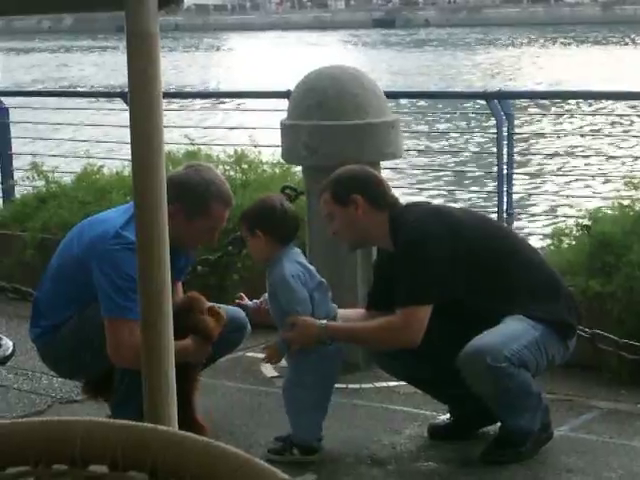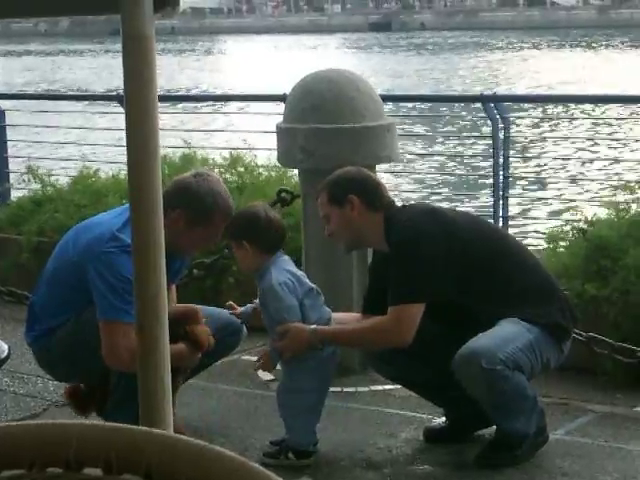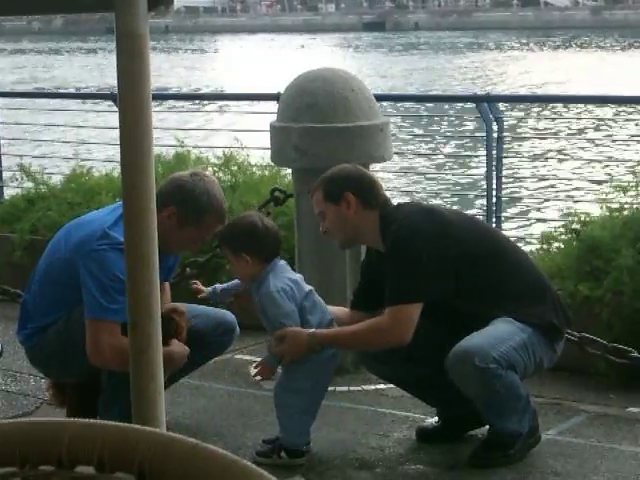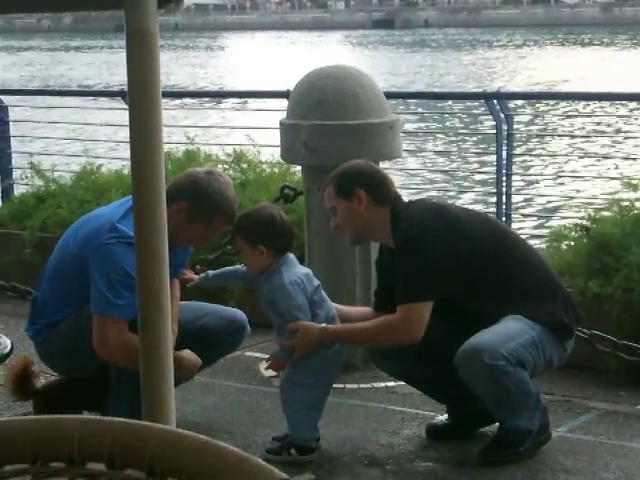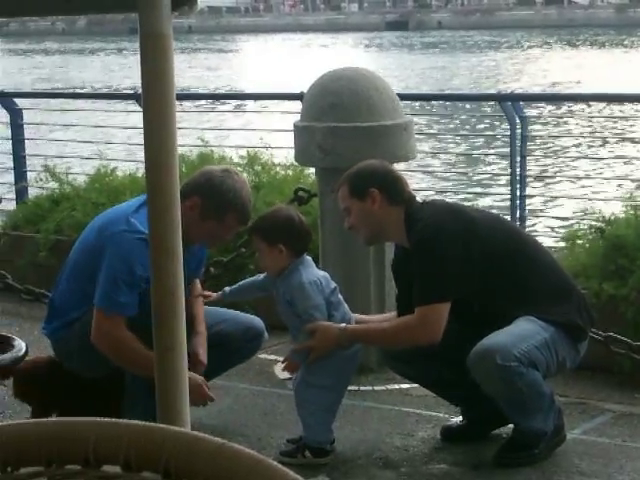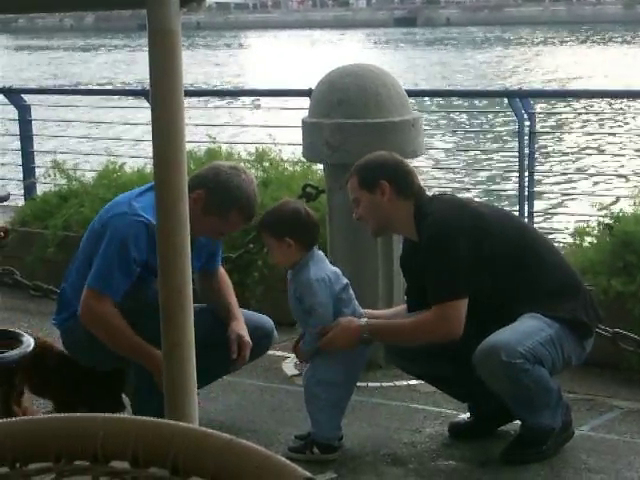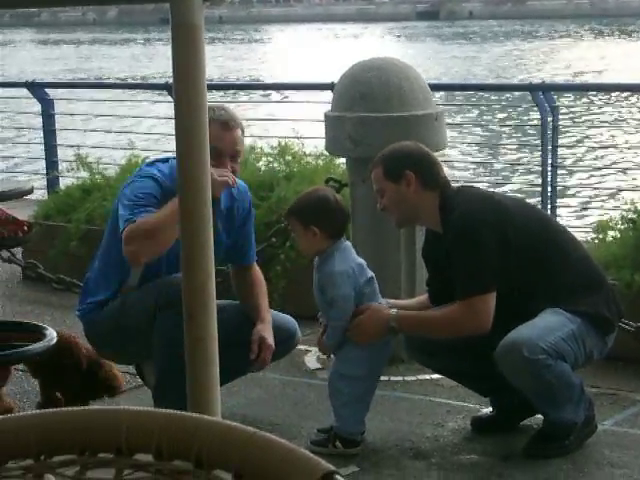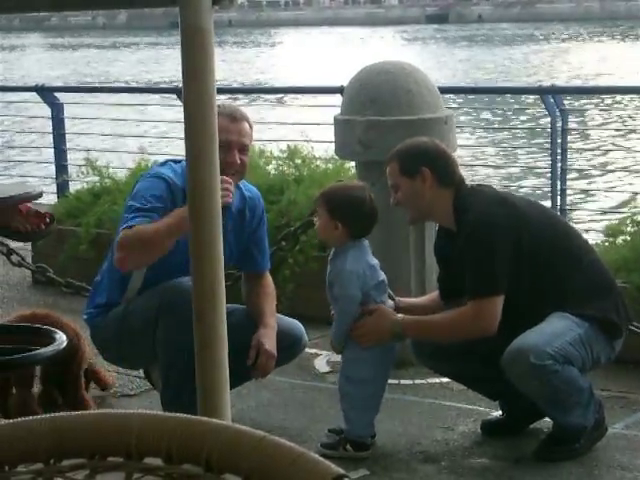
dt=0.5s
person 1, frame 1
left shoulder: (422, 231)
right shoulder: (395, 244)
left elbow: (408, 331)
right elbow: (375, 316)
left wrist: (322, 331)
right wrist: (310, 315)
left hip: (542, 319)
right hip: (485, 318)
left knee: (482, 357)
right knee: (385, 343)
left ankle: (529, 424)
right ankle: (473, 407)
person 1, frame 2
left shoulder: (415, 231)
right shoulder: (390, 247)
left elbow: (399, 330)
right elbow: (370, 319)
left wrist: (315, 336)
left hip: (538, 323)
right hip: (480, 322)
left knee: (476, 360)
right knee: (382, 348)
left ankle: (525, 428)
right ankle: (469, 410)
person 1, frame 3
left shoulder: (412, 231)
right shoulder: (382, 247)
left elbow: (398, 329)
right elbow: (359, 316)
left wrist: (313, 340)
left hip: (531, 323)
right hip: (471, 322)
left knee: (471, 357)
right knee: (374, 345)
left ankle: (519, 426)
right ankle: (461, 410)
person 1, frame 4
left shoulder: (422, 229)
right shoulder: (395, 244)
left elbow: (408, 327)
right elbow: (383, 316)
left wrist: (324, 334)
left hip: (541, 321)
right hip: (481, 320)
left knee: (479, 355)
right knee: (384, 344)
left ankle: (529, 423)
right ankle: (471, 407)
person 1, frame 5
left shoulder: (437, 228)
right shoulder: (410, 244)
left elbow: (427, 328)
right elbow: (410, 319)
left wrist: (344, 335)
right wrist: (347, 320)
left hip: (554, 322)
right hip: (494, 322)
left knee: (493, 357)
right knee: (398, 345)
left ankle: (544, 424)
right ankle: (485, 408)
person 1, frame 6
left shoulder: (446, 224)
right shoulder: (418, 240)
left elbow: (447, 324)
right elbow: (420, 313)
left wrist: (363, 331)
right wrist: (358, 317)
left hip: (560, 318)
right hip: (502, 319)
left knee: (497, 354)
right knee: (401, 343)
left ankle: (551, 421)
right ankle: (492, 405)
person 1, frame 7
left shoulder: (473, 217)
right shoulder: (440, 232)
left elbow: (476, 317)
right elbow: (441, 302)
left wrist: (391, 320)
right wrist: (382, 307)
left hip: (581, 313)
right hip: (522, 312)
left knee: (520, 349)
right knee: (422, 339)
left ankle: (574, 414)
right ankle: (514, 399)
person 1, frame 8
left shoulder: (487, 218)
right shoulder: (451, 230)
left elbow: (483, 320)
right elbow: (452, 300)
left wrist: (398, 326)
right wrist: (395, 306)
left hip: (589, 317)
right hip: (531, 314)
left knee: (526, 356)
right knee: (430, 344)
left ankle: (584, 417)
right ankle: (522, 403)
person 2, frame 1
left shoulder: (177, 232)
right shoulder: (122, 247)
left elbow: (173, 287)
right elbow: (123, 351)
right wrist: (189, 349)
left hip: (123, 322)
left knee: (234, 324)
left ankle: (140, 389)
right ankle: (128, 421)
person 2, frame 2
left shoulder: (171, 232)
right shoulder: (118, 250)
left elbow: (167, 286)
right elbow: (119, 353)
right wrist: (182, 354)
left hip: (115, 322)
left knee: (229, 327)
right ankle: (123, 423)
person 2, frame 3
left shoulder: (162, 230)
right shoulder: (109, 248)
left elbow: (161, 284)
right elbow: (103, 350)
right wrist: (168, 356)
left hip: (108, 320)
left knee: (222, 327)
left ankle: (127, 391)
right ankle: (117, 420)
person 2, frame 4
left shoulder: (173, 224)
right shoulder: (119, 242)
left elbow: (171, 280)
right elbow: (109, 344)
left wrist: (170, 334)
right wrist: (176, 363)
left hip: (127, 321)
left knee: (232, 325)
left ankle: (136, 388)
right ankle: (126, 419)
person 2, frame 5
left shoulder: (192, 224)
right shoulder: (132, 237)
left elbow: (190, 282)
right elbow: (105, 334)
left wrist: (199, 335)
left hip: (146, 327)
left knee: (250, 332)
left ankle: (153, 392)
right ankle: (142, 421)
person 2, frame 6
left shoulder: (204, 217)
right shoulder: (134, 222)
left elbow: (211, 274)
right elbow: (92, 310)
left wrist: (236, 320)
right wrist: (157, 363)
left hip: (151, 322)
left knee: (260, 332)
left ankle: (164, 390)
right ankle: (150, 415)
person 2, frame 7
left shoulder: (237, 195)
right shoulder: (151, 182)
left elbow: (245, 268)
right elbow: (136, 250)
left wrist: (263, 322)
left hip: (179, 317)
right hip: (111, 318)
left knee: (284, 332)
right knee: (183, 287)
left ankle: (185, 383)
right ankle: (172, 411)
person 2, frame 8
left shoulder: (249, 201)
right shoulder: (161, 183)
left elbow: (257, 276)
right elbow: (125, 256)
left wrist: (267, 329)
left hip: (187, 321)
right hip: (119, 323)
left knee: (291, 337)
right knee: (185, 292)
left ankle: (192, 389)
right ankle: (180, 415)
person 3, frame 1
left shoulder: (286, 273)
right shoulder: (287, 261)
left elbow: (302, 319)
left wrist: (281, 347)
left hip: (316, 345)
right hip: (317, 343)
left knee: (301, 391)
right knee: (301, 391)
left ankle: (305, 445)
right ankle: (306, 435)
person 3, frame 2
left shoulder: (275, 281)
right shoulder: (277, 266)
left wrist: (273, 354)
right wrist: (246, 311)
left hip: (311, 350)
right hip: (313, 346)
left knee: (294, 396)
right knee: (296, 395)
left ankle: (300, 449)
right ankle: (301, 438)
person 3, frame 3
left shoulder: (273, 290)
right shoulder: (268, 273)
right elbow: (242, 285)
left wrist: (271, 361)
right wrist: (212, 292)
left knee: (290, 394)
right knee: (290, 392)
left ankle: (293, 448)
right ankle: (294, 437)
person 3, frame 4
left shoulder: (285, 283)
right shoulder: (270, 270)
right elbow: (238, 275)
left wrist: (283, 355)
right wrist: (202, 279)
left hip: (320, 345)
left knee: (296, 390)
right knee: (294, 388)
left ankle: (303, 445)
right ankle: (304, 434)
person 3, frame 5
left shoulder: (303, 282)
right shoulder: (283, 275)
right elbow: (257, 284)
left wrist: (298, 356)
right wrist: (223, 295)
left hip: (335, 348)
left knee: (311, 391)
right knee: (305, 389)
left ankle: (318, 447)
right ankle: (318, 436)
person 3, frame 6
left shoulder: (313, 278)
right shoulder: (303, 267)
left elbow: (323, 320)
left wrist: (306, 348)
right wrist: (302, 338)
left knee: (320, 386)
right knee: (315, 384)
left ankle: (325, 442)
right ankle: (326, 432)
person 3, frame 7
left shoulder: (337, 269)
right shoulder: (334, 254)
left elbow: (343, 310)
left wrist: (329, 342)
right wrist: (326, 330)
left knee: (344, 382)
right knee: (348, 382)
left ankle: (347, 437)
right ankle: (349, 426)
person 3, frame 8
left shoulder: (348, 265)
right shoulder: (354, 250)
left elbow: (348, 308)
left wrist: (337, 340)
right wrist: (340, 335)
left knee: (354, 385)
right knee: (359, 385)
left ankle: (357, 440)
right ankle: (361, 429)
